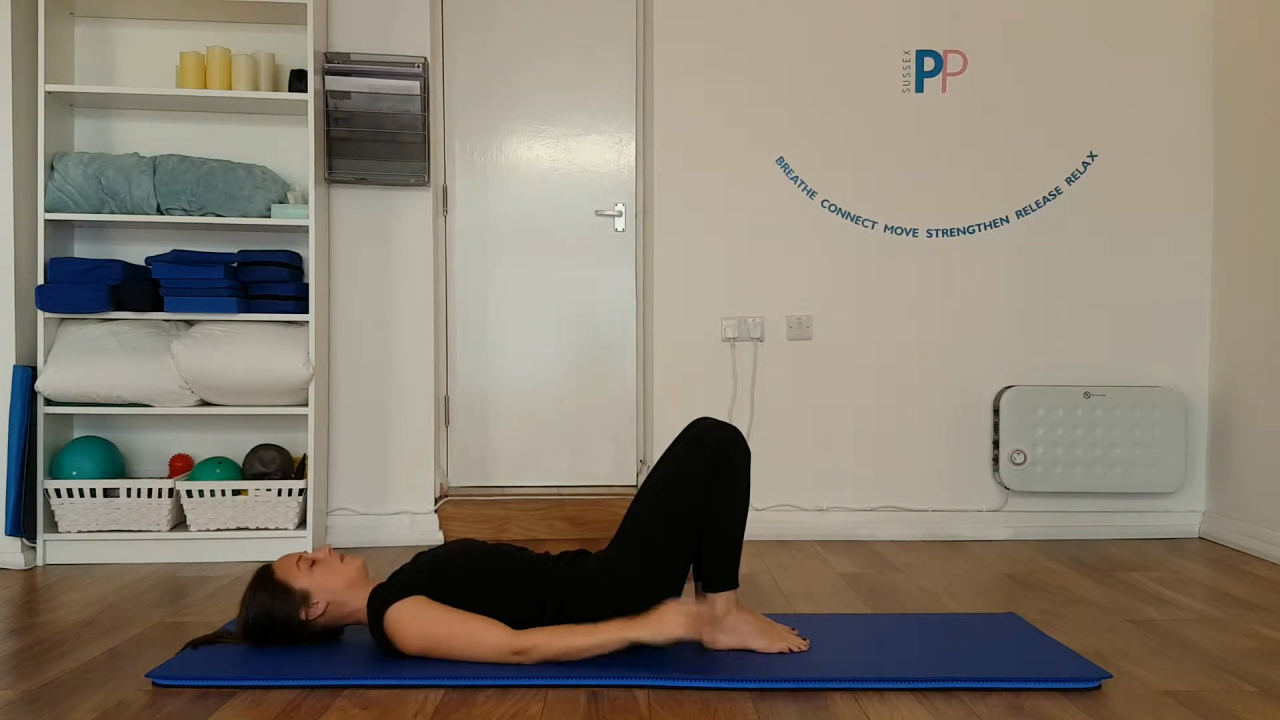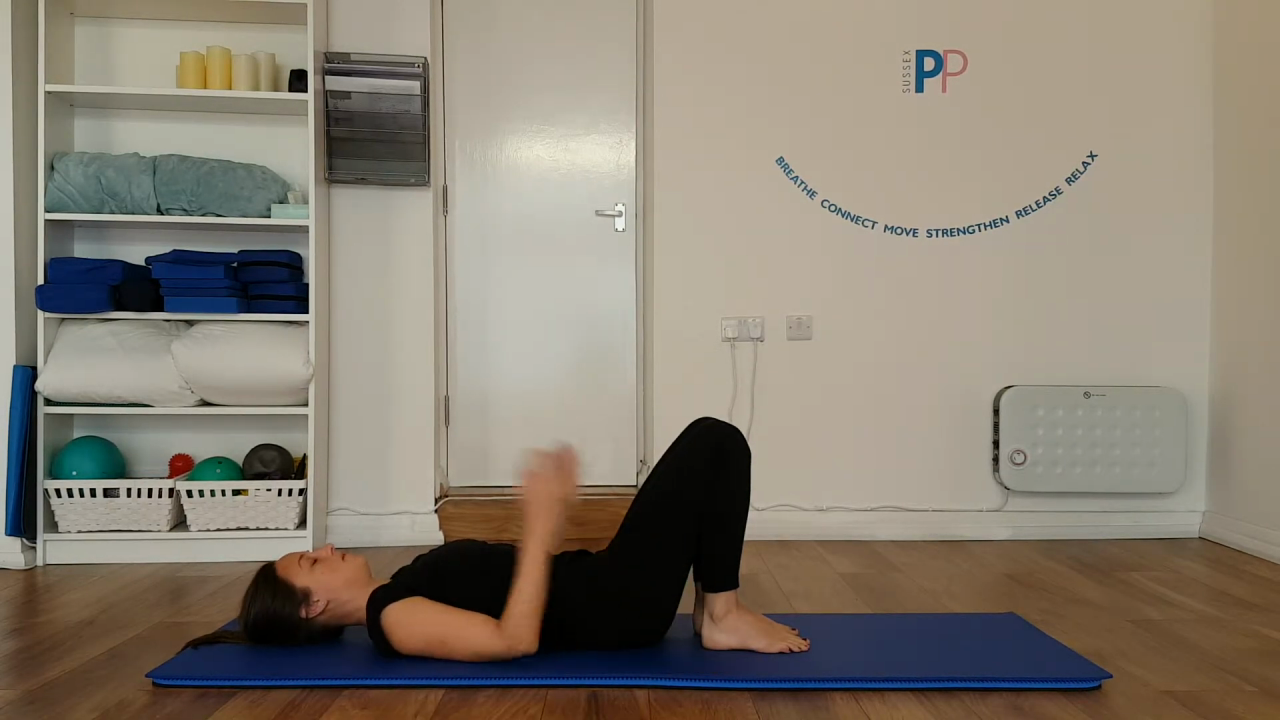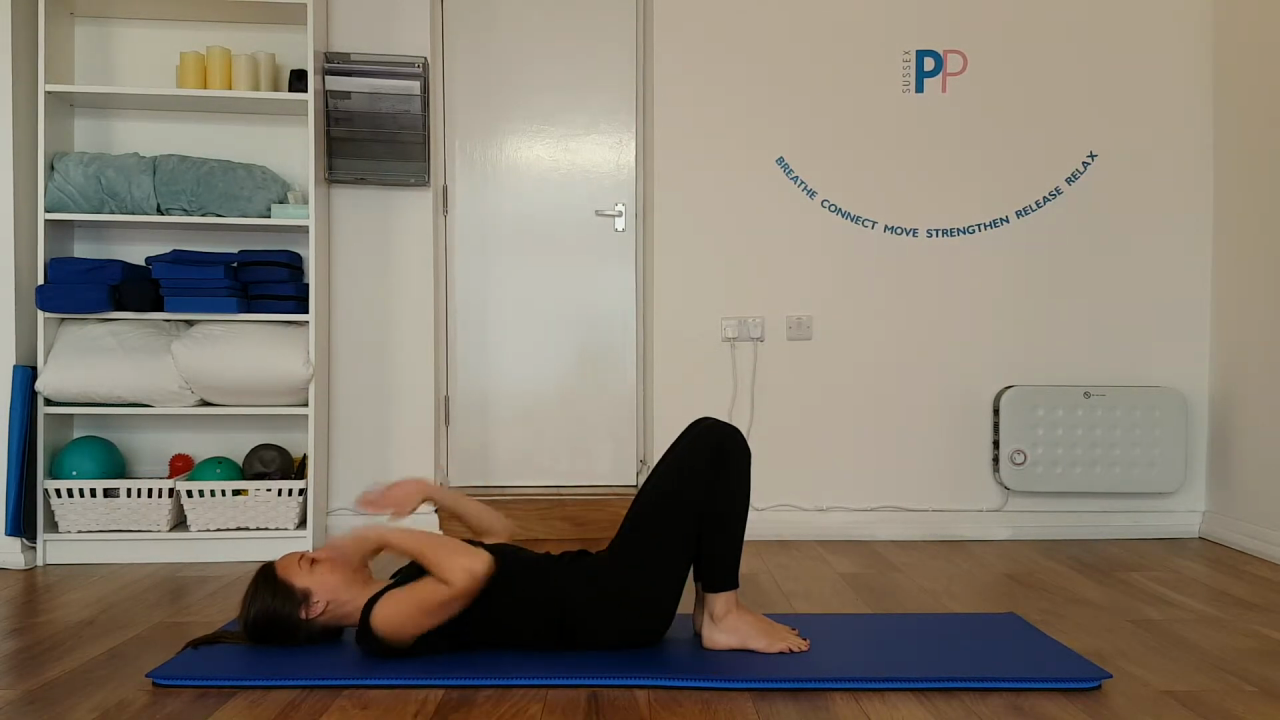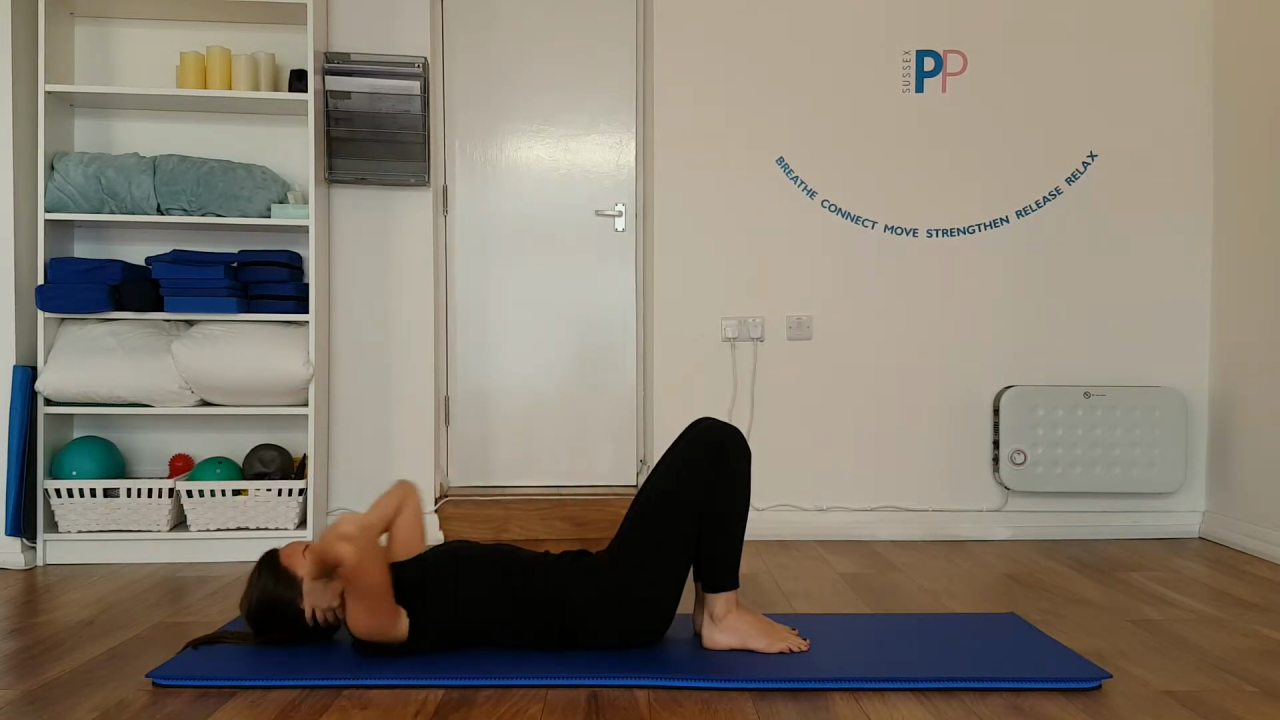
dt=0.2s
person 1, frame 1
left shoulder: (398, 596)
right shoulder: (397, 621)
right elbow: (523, 644)
left wrist: (658, 574)
right wrist: (640, 628)
left hip: (597, 584)
right hip: (613, 594)
left knee: (712, 440)
right knee: (715, 444)
left ankle: (716, 610)
right ankle: (723, 620)
person 1, frame 2
left shoulder: (400, 598)
right shoulder: (395, 621)
right elbow: (518, 639)
left wrist: (542, 516)
right wrist: (541, 526)
left hip: (596, 591)
right hip: (612, 612)
left knee: (710, 439)
right knee: (715, 444)
left ankle: (716, 610)
right ankle: (723, 618)
person 1, frame 3
left shoulder: (397, 594)
right shoulder: (390, 622)
left elbow: (498, 533)
right elbow: (476, 571)
left wrist: (434, 493)
right wrist: (383, 535)
left hip: (594, 589)
right hip: (611, 611)
left knee: (711, 440)
right knee: (714, 444)
left ankle: (715, 610)
right ankle: (723, 618)
person 1, frame 4
left shoulder: (392, 586)
right shoulder: (376, 620)
left elbow: (404, 494)
right elbow: (348, 552)
left wrist: (344, 542)
right wrist: (329, 554)
left hip: (590, 589)
right hip: (610, 612)
left knee: (711, 440)
right knee: (715, 444)
left ankle: (716, 610)
right ankle: (724, 619)
